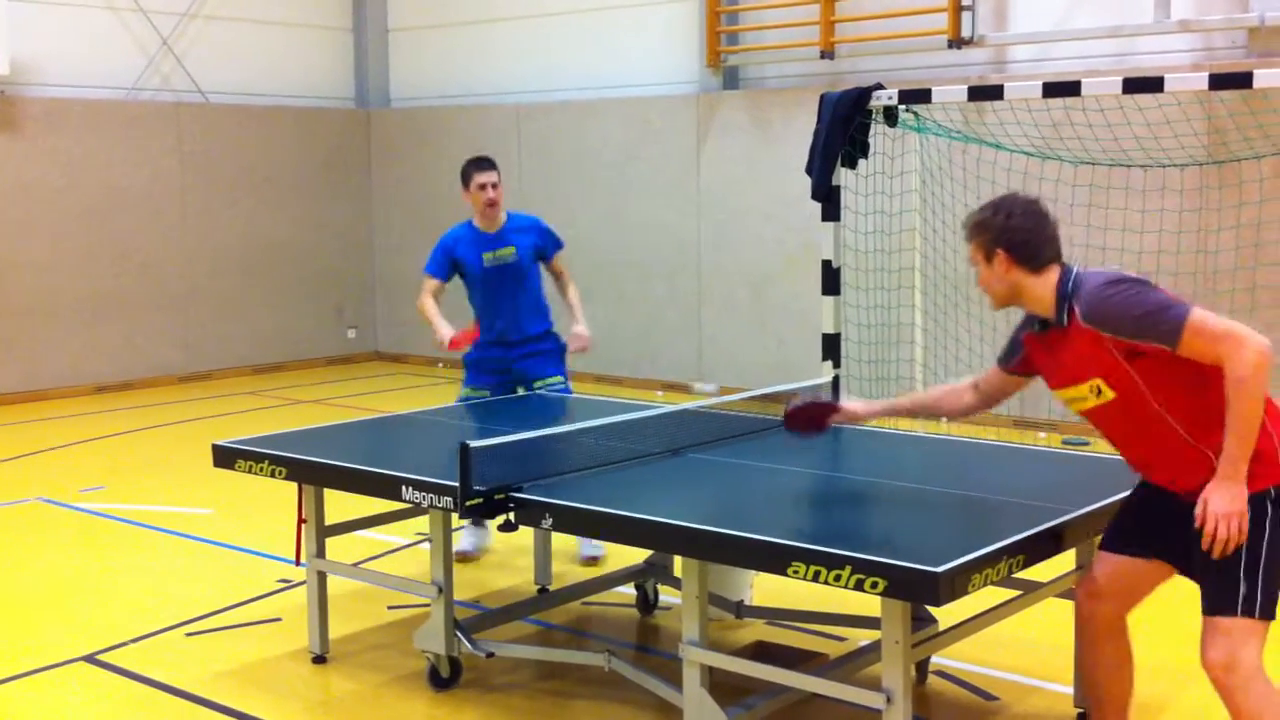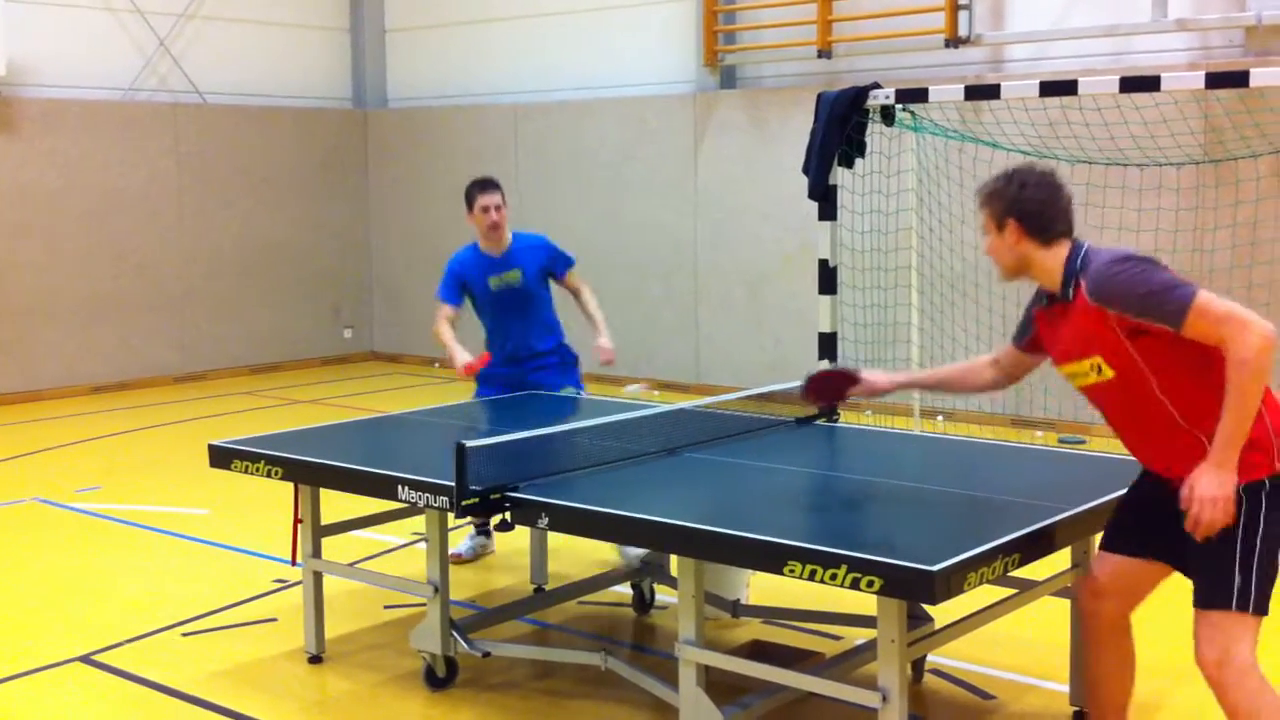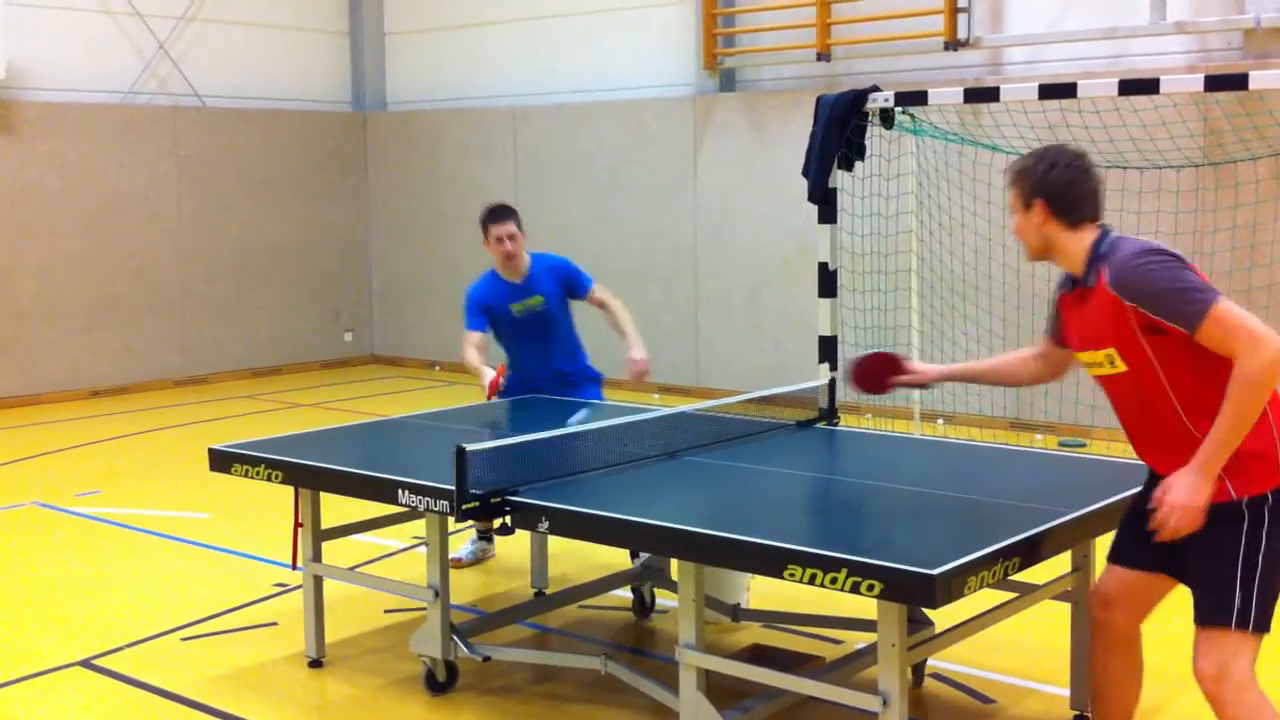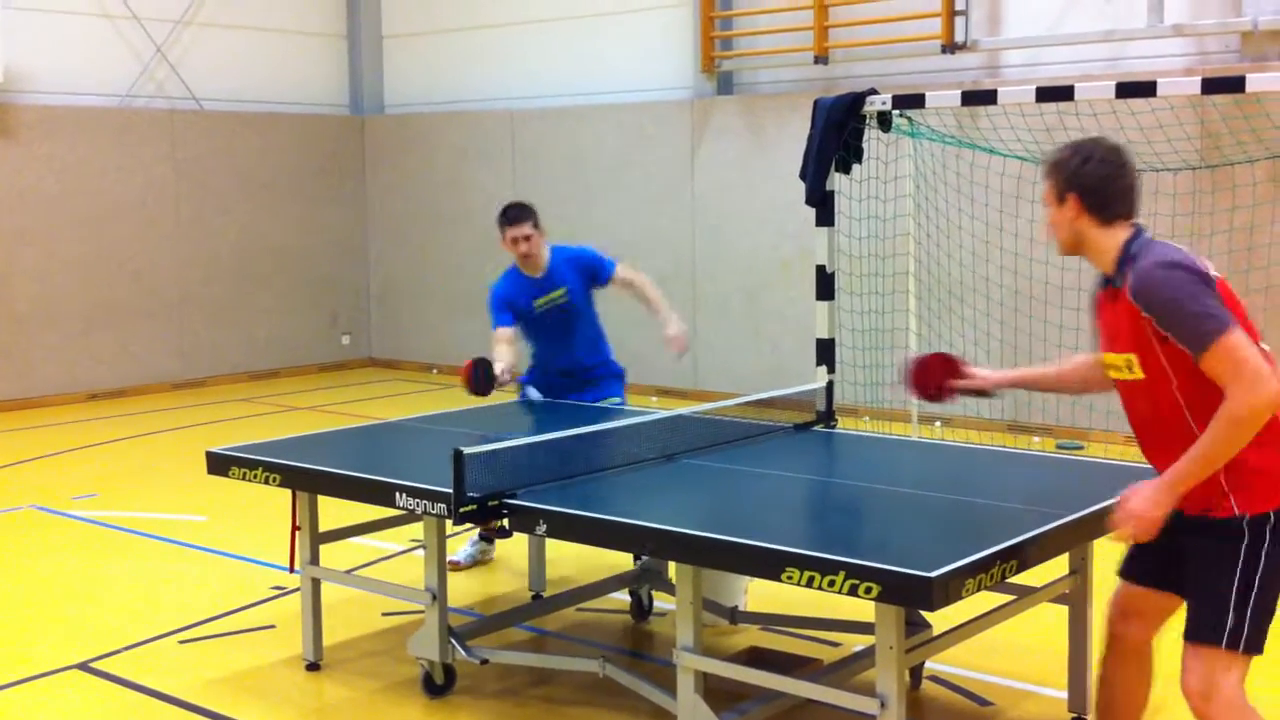
dt=0.1s
person 1, frame 1
left shoulder: (1107, 301)
right shoulder: (1036, 334)
right elbow: (977, 392)
left wrist: (1227, 481)
right wrist: (875, 408)
right hip: (1171, 483)
left knee: (1229, 662)
right knee: (1097, 600)
person 1, frame 2
left shoulder: (1114, 278)
right shoulder: (1046, 309)
right elbow: (997, 369)
left wrist: (1221, 465)
right wrist: (896, 380)
right hip: (1171, 475)
left knee: (1223, 656)
right knee: (1100, 599)
person 1, frame 3
left shoulder: (1136, 269)
right shoulder: (1074, 291)
right elbow: (1044, 361)
left wrist: (1201, 471)
right wrist: (941, 372)
right hip: (1178, 479)
left knee: (1222, 670)
right knee: (1110, 604)
person 1, frame 4
left shoulder: (1159, 276)
right shoulder: (1112, 288)
right elbow: (1113, 369)
left wrist: (1164, 490)
right wrist: (1004, 378)
right hip: (1195, 494)
right knee: (1128, 620)
person 2, frame 1
left shoulder: (531, 229)
right shoulder: (451, 242)
left elbow: (563, 275)
right elbow: (426, 295)
left wrist: (578, 320)
right wrist: (441, 326)
left hip: (539, 349)
right hip: (488, 354)
right ankle: (476, 525)
person 2, frame 2
left shoulder: (538, 247)
right shoulder: (461, 266)
left elbow: (579, 289)
right elbow: (442, 323)
left wrist: (602, 334)
right wrist: (457, 352)
left hip: (552, 363)
right hip: (501, 370)
right ankle: (481, 534)
person 2, frame 3
left shoulder: (556, 269)
right shoulder: (481, 295)
left elbow: (607, 303)
right elbow: (471, 349)
left wrist: (634, 344)
right wrist: (484, 373)
left hip: (575, 383)
right hip: (522, 388)
right ankle: (482, 539)
person 2, frame 4
left shoulder: (578, 259)
right shoulder: (505, 291)
left elbow: (634, 280)
right elbow: (504, 343)
left wrist: (669, 319)
right wrist: (501, 366)
left hip: (597, 378)
right hip: (545, 384)
right ankle: (485, 540)
